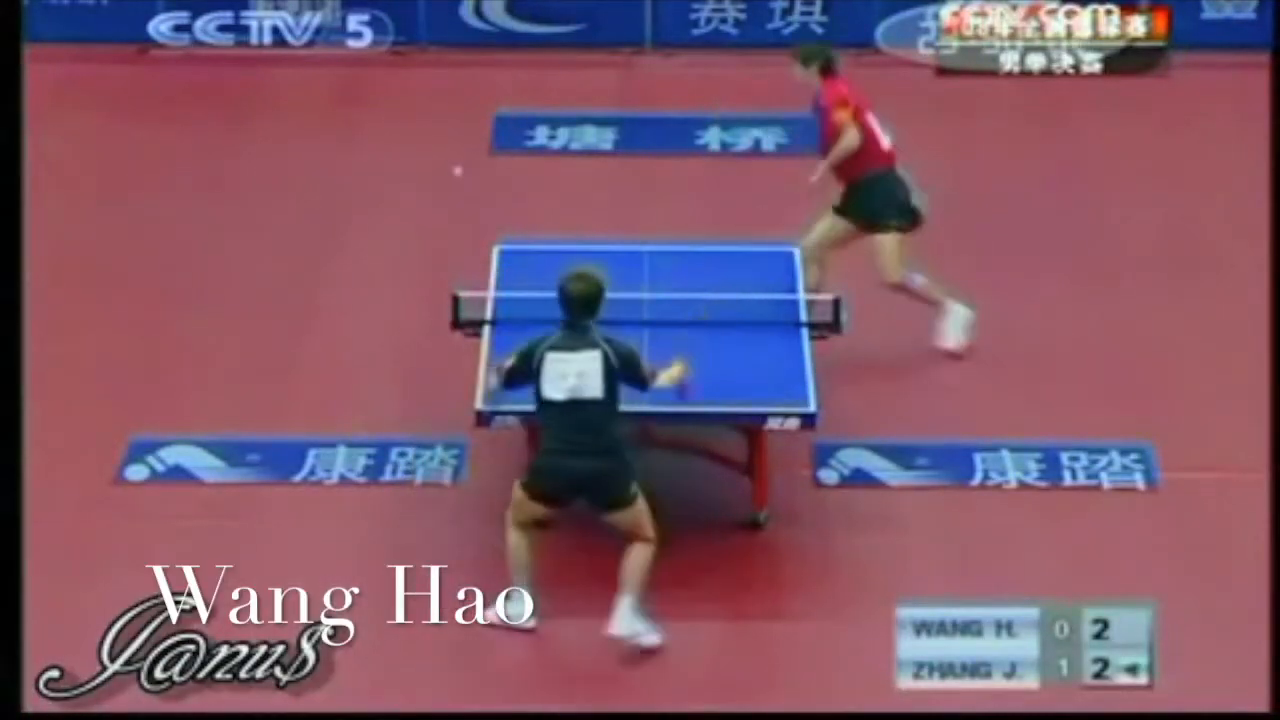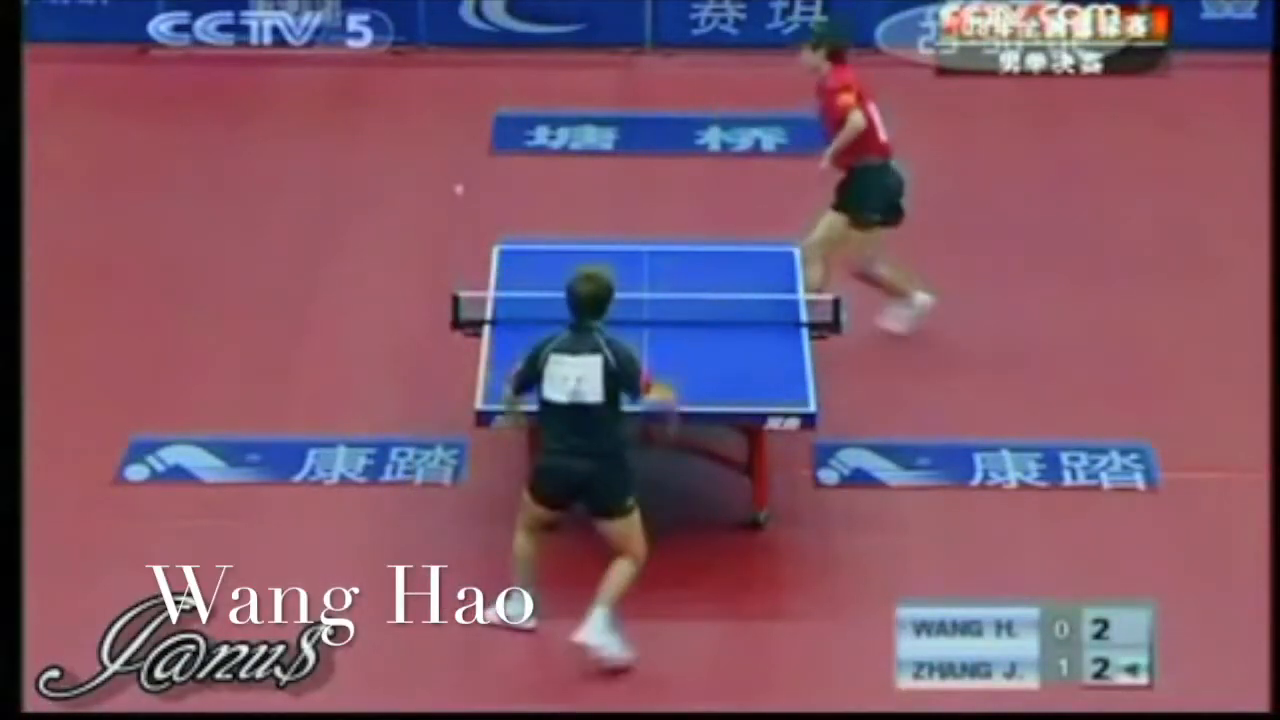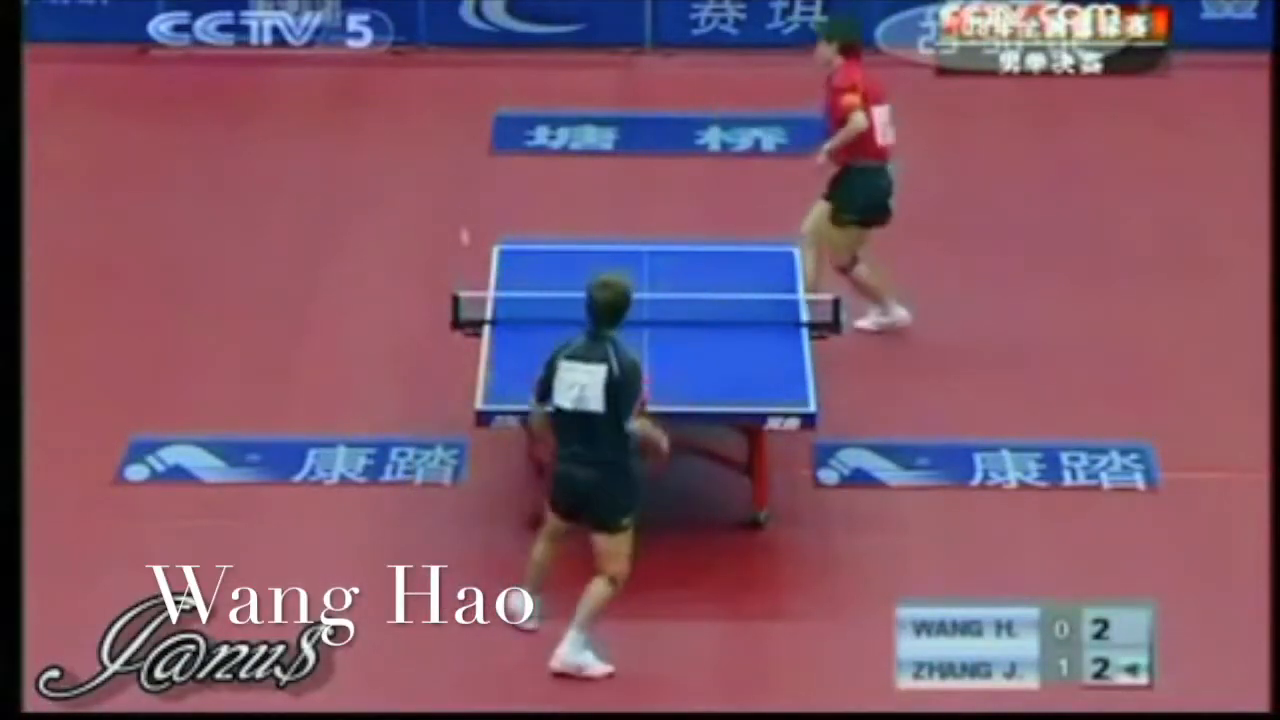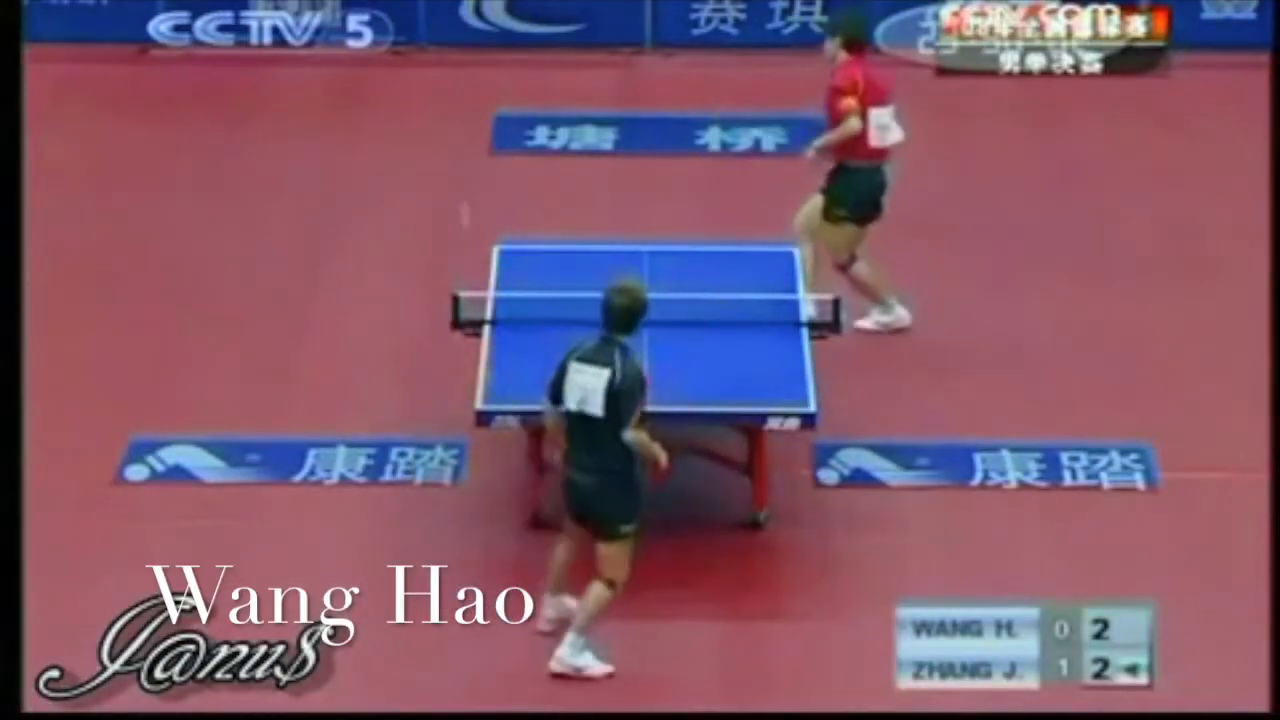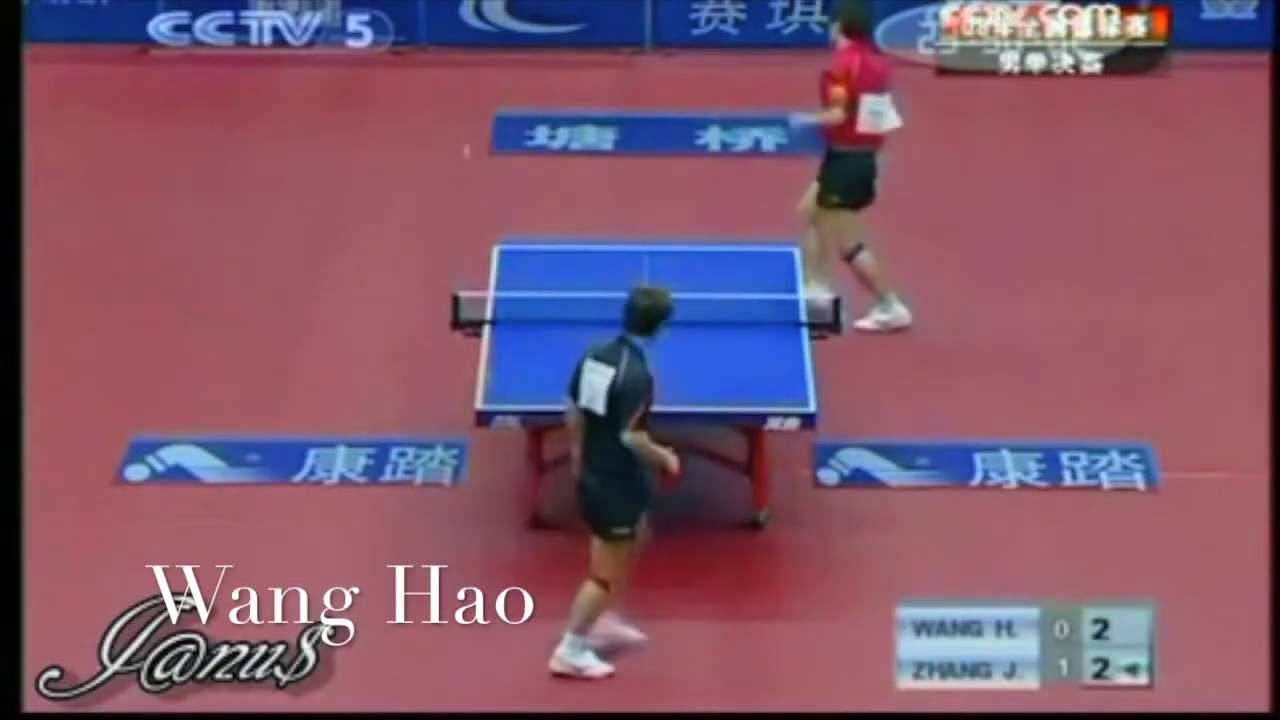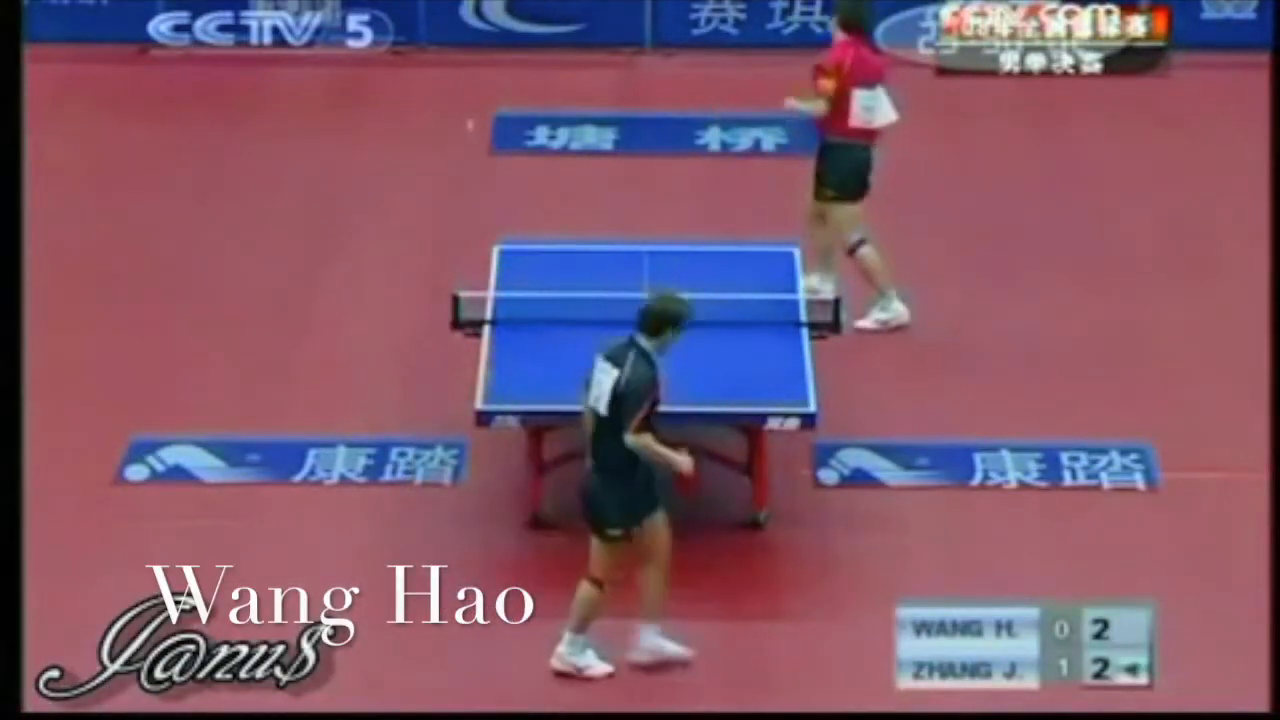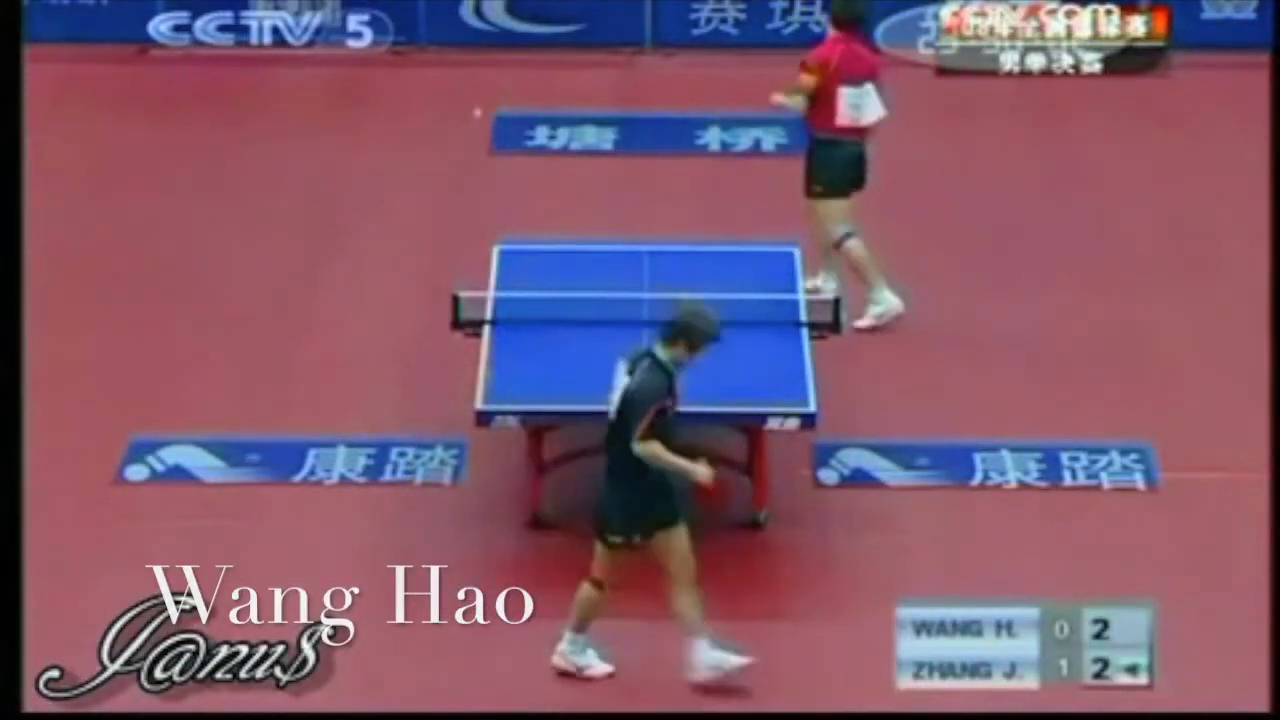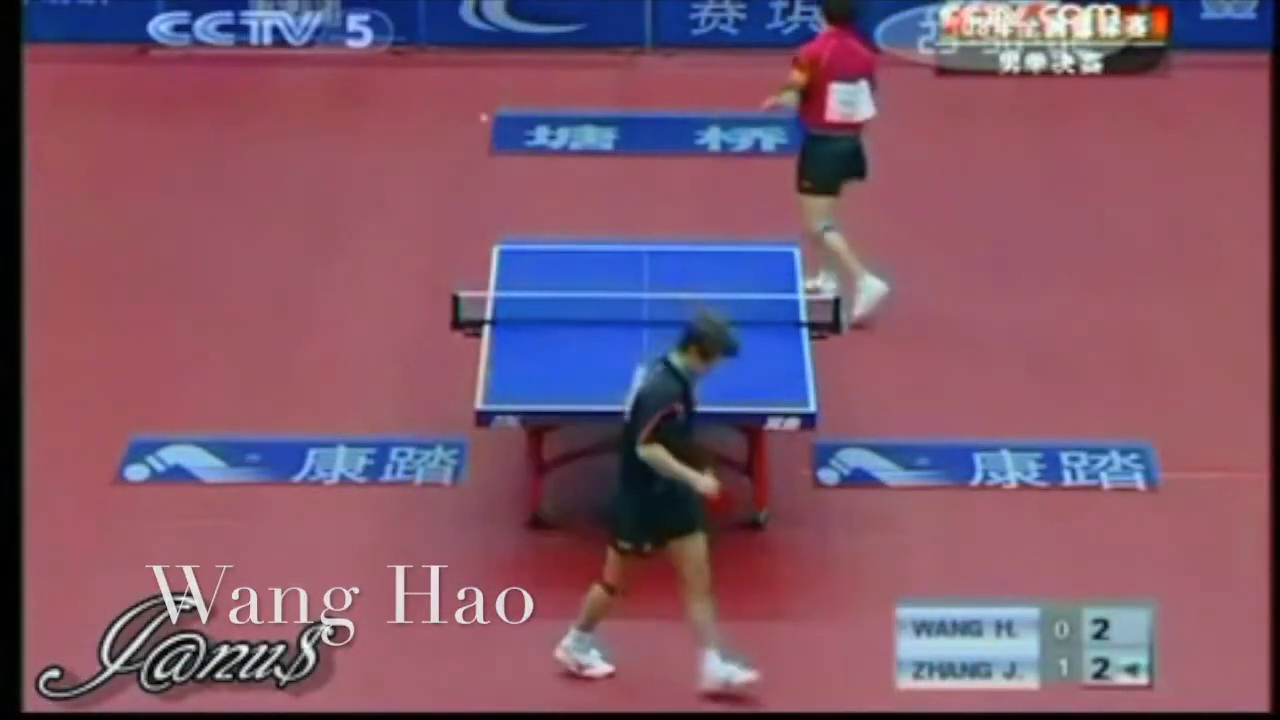
dt=0.1s
person 1, frame 1
left shoulder: (540, 349)
right shoulder: (614, 350)
left elbow: (499, 383)
right elbow: (658, 383)
left wrist: (499, 377)
right wrist: (679, 371)
left hip: (552, 463)
right hip: (604, 465)
left knee: (516, 523)
right knee: (644, 537)
left ankle: (517, 609)
right ankle: (627, 616)
person 1, frame 2
left shoulder: (546, 350)
right shoulder: (615, 354)
left elbow: (512, 396)
right elbow: (648, 399)
left wrist: (519, 412)
right wrist: (669, 398)
left hip: (555, 464)
right hip: (604, 468)
left knee: (527, 526)
right knee: (631, 555)
left ankle: (518, 608)
right ankle: (598, 627)
person 1, frame 3
left shoulder: (563, 354)
right shoulder: (624, 366)
left elbow: (538, 412)
right elbow: (635, 425)
left wrist: (552, 443)
right wrist: (659, 439)
left hip: (567, 471)
right hip: (610, 477)
left knee: (549, 535)
right knee: (613, 571)
left ankle: (525, 608)
right ankle: (571, 650)
person 1, frame 4
left shoulder: (575, 356)
right shoulder: (629, 372)
left elbow: (551, 412)
right elbow: (631, 435)
left wrist: (557, 447)
right wrist: (656, 453)
left hip: (577, 474)
right hip: (613, 482)
left knee: (571, 538)
right knee: (612, 575)
left ankle: (553, 606)
right ankle: (570, 652)
person 1, frame 5
left shoulder: (595, 355)
right shoulder: (637, 375)
left elbow: (573, 410)
right elbow: (631, 436)
left wrist: (578, 450)
right wrist: (663, 457)
left hip: (596, 474)
right hip: (616, 483)
left knee: (628, 551)
right knee: (606, 573)
left ankle: (603, 625)
right ankle: (569, 652)
person 1, frame 6
left shoulder: (611, 355)
right shoulder: (642, 377)
left elbow: (590, 411)
right elbow: (634, 438)
left wrist: (593, 452)
right wrist: (675, 460)
left hip: (606, 474)
right hip: (618, 484)
left knee: (657, 555)
right knee: (601, 572)
left ankle: (650, 640)
right ankle: (570, 651)
person 1, frame 7
left shoulder: (638, 365)
right shoulder: (651, 386)
right elbow: (643, 445)
right wrist: (691, 469)
left hip: (654, 489)
right hip: (629, 494)
left knee: (683, 570)
right knee: (602, 574)
left ankle: (704, 657)
right ankle: (570, 651)
person 1, frame 8
left shoulder: (674, 378)
right shoulder: (662, 391)
right elbow: (646, 448)
right wrist: (695, 479)
left hip: (672, 496)
right hip: (645, 500)
left knee: (699, 579)
right knee: (614, 580)
left ankle: (713, 667)
right ankle: (574, 646)
person 2, frame 1
left shoulder: (834, 96)
right shoulder: (834, 95)
left elbow: (851, 139)
left wrist: (823, 167)
left hip: (878, 188)
right hip: (863, 189)
left knee: (892, 276)
right knee: (811, 251)
left ankle: (951, 311)
person 2, frame 2
left shoulder: (838, 82)
right shoulder: (839, 82)
left elbow: (858, 123)
left wrist: (831, 151)
left hip: (872, 179)
right hip: (859, 178)
left knee: (862, 265)
right knee: (813, 249)
left ankle: (912, 301)
person 2, frame 3
left shoulder: (844, 79)
right shoulder: (858, 78)
left elbow: (859, 123)
right elbow: (866, 124)
left wrist: (829, 148)
left hip: (863, 179)
right hip: (858, 175)
left knee: (842, 259)
right knee: (809, 236)
left ankle: (891, 311)
person 2, frame 4
left shoulder: (845, 78)
right shoulder: (870, 77)
left elbow: (853, 126)
right elbow: (887, 130)
left wrist: (820, 143)
left hip: (857, 176)
right hip: (854, 172)
left knee: (842, 257)
right knee: (803, 225)
left ankle: (891, 311)
person 2, frame 5
left shoulder: (841, 65)
right shoulder: (877, 64)
left elbow: (838, 115)
right elbow: (881, 113)
left wrist: (806, 119)
left hip: (846, 160)
right hip: (863, 156)
left knee: (848, 245)
right knee: (808, 213)
left ankle: (892, 308)
right ankle: (817, 287)
person 2, frame 6
left shoulder: (833, 59)
right shoulder: (873, 59)
left elbow: (822, 108)
right elbow: (880, 111)
left wrist: (795, 105)
left hip: (840, 153)
right hip: (859, 150)
left knee: (849, 237)
right knee: (818, 213)
left ankle: (891, 306)
right ankle: (822, 279)
person 2, frame 7
left shoulder: (821, 56)
right shoulder: (868, 58)
left elbow: (800, 102)
right elbow: (873, 104)
left wrist: (780, 99)
left hip: (829, 150)
right hip: (855, 147)
left knee: (839, 232)
right knee: (824, 219)
left ankle: (883, 298)
right ankle: (826, 277)
person 2, frame 8
left shoulder: (812, 52)
right shoulder: (863, 54)
left elbow: (792, 99)
right elbow: (866, 97)
left wrist: (773, 102)
left hip: (822, 145)
right hip: (851, 143)
left knee: (818, 227)
right knee: (821, 216)
left ankle: (866, 282)
right ankle: (826, 277)
